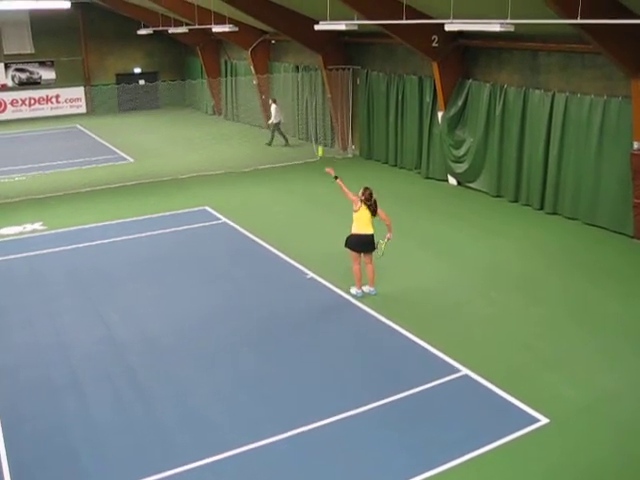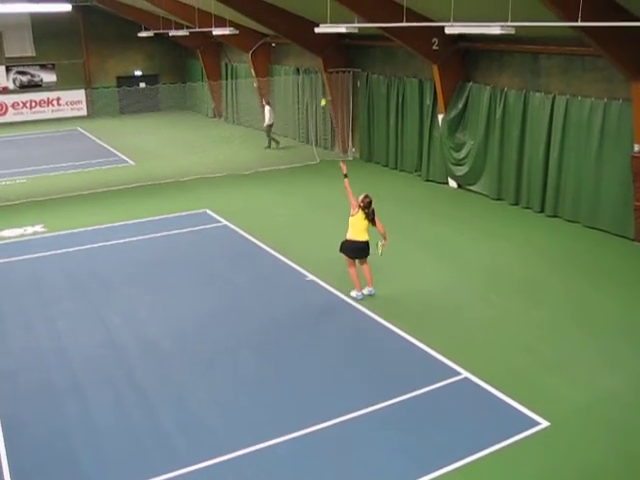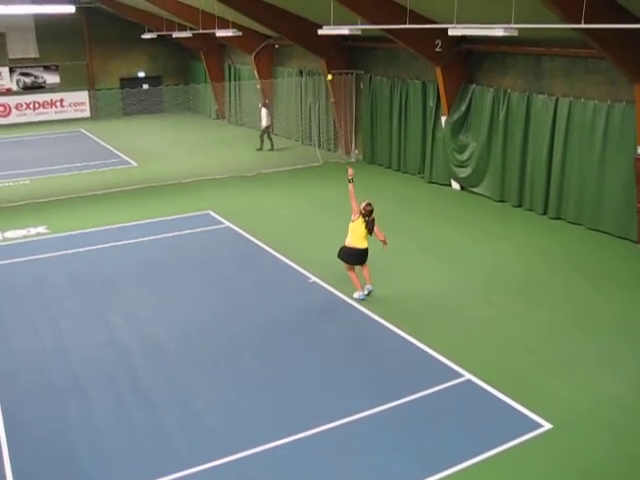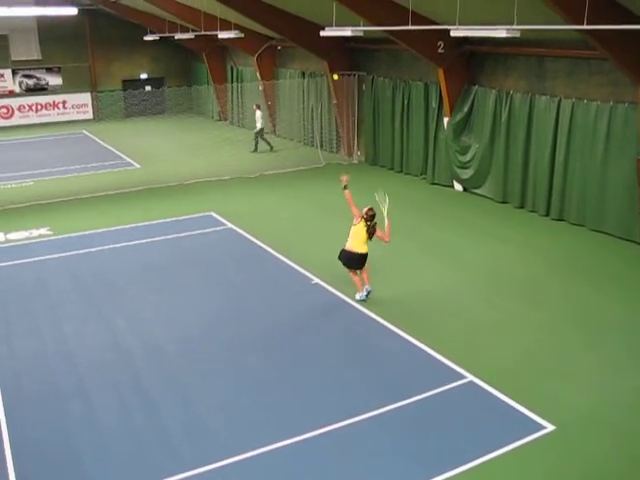
dt=0.2s
person 1, frame 1
left shoulder: (357, 204)
right shoulder: (375, 207)
left elbow: (344, 189)
right elbow: (387, 220)
left wrist: (335, 176)
right wrist: (389, 233)
left hip: (356, 238)
right hip: (369, 238)
left knee: (356, 263)
right knee: (369, 262)
left ankle: (358, 289)
right ankle: (371, 287)
person 1, frame 2
left shoulder: (355, 209)
right shoulder: (372, 216)
left elbow: (348, 190)
right elbow: (382, 231)
left wrist: (345, 174)
right wrist: (384, 240)
left hip: (351, 244)
right hip: (364, 244)
left knee: (351, 266)
right knee: (364, 263)
left ankle: (358, 292)
right ankle: (369, 287)
person 1, frame 3
left shoulder: (356, 215)
right shoulder: (372, 224)
left elbow: (352, 195)
right elbow: (382, 238)
left wrist: (350, 179)
right wrist: (385, 243)
left hip: (349, 250)
right hip: (362, 251)
left knee: (350, 269)
right knee: (363, 265)
left ankle: (360, 292)
right ankle: (368, 285)
person 1, frame 4
left shoulder: (358, 219)
right shoulder: (373, 228)
left elbow: (350, 202)
right elbow: (386, 239)
left wrist: (345, 185)
right wrist: (387, 228)
left hip: (349, 254)
right hip: (361, 256)
left knee: (352, 271)
right knee: (361, 268)
left ankle: (362, 292)
right ankle: (366, 287)
